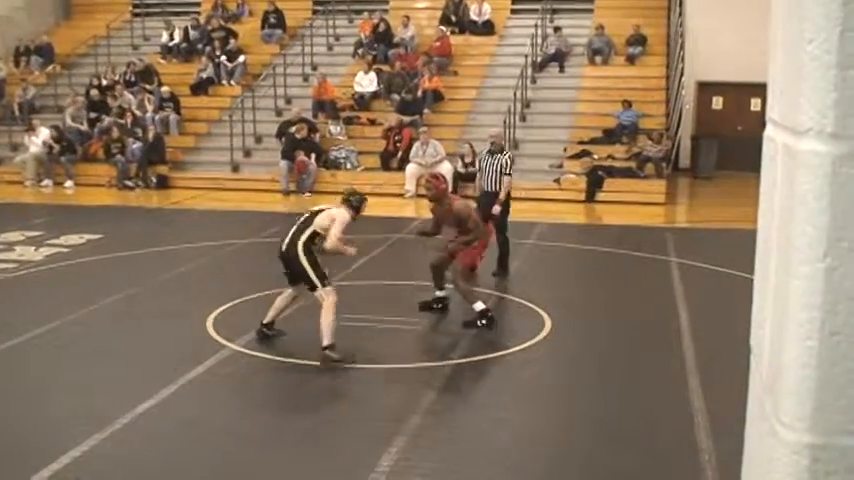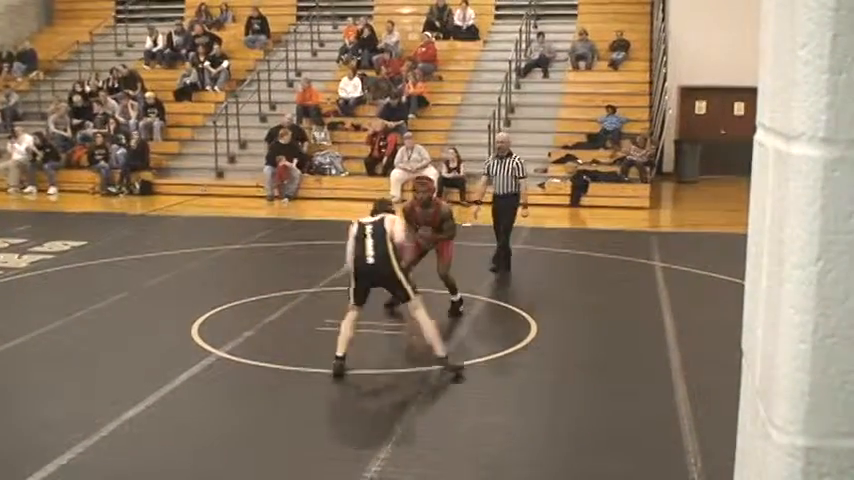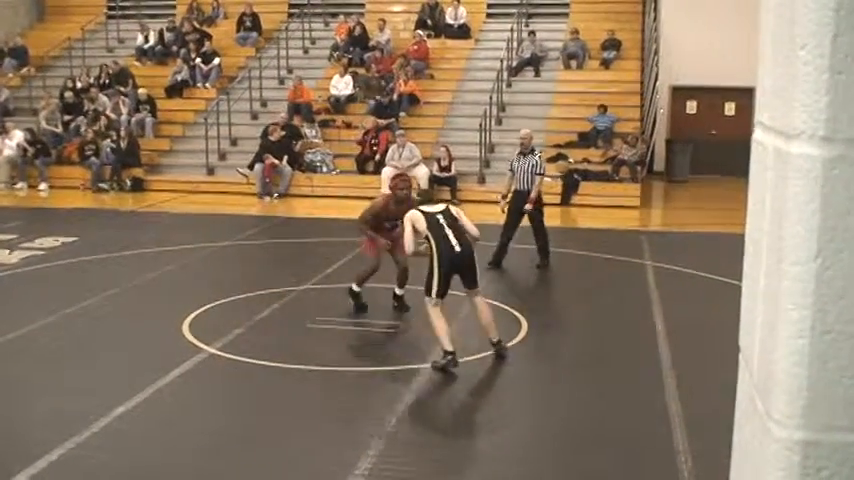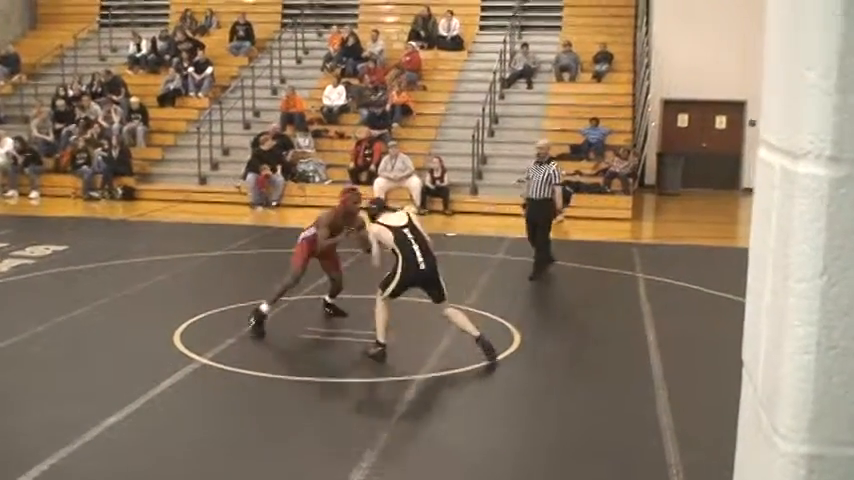
dt=0.5s
person 1, frame 1
left shoulder: (324, 209)
right shoulder: (344, 215)
right elbow: (329, 246)
right wrist: (346, 251)
left hip: (287, 250)
right hip: (299, 252)
left knee: (293, 289)
right knee: (330, 300)
left ankle: (265, 327)
right ankle: (328, 350)
person 1, frame 2
left shoulder: (356, 225)
right shoulder: (393, 219)
left elbow: (350, 263)
right elbow: (399, 240)
left hip: (361, 268)
right hip: (386, 265)
left knee: (352, 313)
right knee: (418, 310)
left ankle: (339, 360)
right ankle: (443, 360)
person 1, frame 3
left shoulder: (411, 215)
right shoulder: (452, 209)
left elbow: (409, 250)
right elbow: (475, 234)
left hip: (442, 257)
right hip: (465, 253)
left knee: (433, 307)
right knee: (475, 296)
left ankle: (449, 354)
right ankle: (497, 344)
person 1, frame 4
left shoulder: (374, 228)
right shoulder: (409, 215)
left elbow: (376, 263)
right elbow: (429, 244)
left hip: (407, 269)
right hip: (429, 267)
left knee: (381, 299)
right knee: (446, 308)
left ankle: (379, 346)
right ankle: (480, 339)
person 2, frame 1
left shoulder: (459, 207)
right shoulder: (436, 207)
left elbow: (480, 231)
right elbow: (436, 230)
left wrist: (458, 244)
right wrist: (425, 231)
left hip: (476, 238)
right hip: (463, 237)
left knee: (457, 278)
right knee: (436, 264)
left ankle: (484, 316)
right ankle: (440, 300)
person 2, frame 2
left shoulder: (443, 209)
right shoulder: (408, 208)
left elbow: (451, 233)
left wrist: (433, 236)
right wrist: (418, 236)
left hip: (442, 238)
right hip: (423, 237)
left knee: (443, 273)
right knee: (405, 267)
left ankle: (457, 301)
right ankle: (397, 297)
person 2, frame 3
left shoulder: (411, 202)
right shoulder: (380, 204)
right elbow: (361, 222)
right wrist: (377, 239)
left hip: (394, 234)
right hip: (375, 233)
left knee: (403, 266)
right knee: (374, 266)
left ankle: (398, 297)
right ankle: (355, 290)
person 2, frame 4
left shoulder: (357, 220)
right shoulder: (329, 217)
left elbow: (367, 246)
right elbow: (321, 246)
right wrist: (340, 238)
left hip: (328, 245)
right hip: (309, 243)
left knee: (338, 283)
right knee: (293, 280)
left ankle: (328, 304)
right ankle: (259, 315)
person 3, frame 1
left shoulder: (506, 158)
right shoulder: (483, 155)
left elbow: (506, 183)
left wrist: (499, 204)
right wrist: (479, 198)
left hip: (499, 199)
right hip: (484, 197)
left knee: (500, 234)
left ankle: (502, 268)
person 3, frame 2
left shoulder: (516, 161)
right shoulder: (491, 161)
left elbow: (522, 184)
right elbow: (484, 182)
left wrist: (524, 205)
right wrist: (477, 203)
left hip: (510, 199)
right hip: (497, 199)
left knee: (504, 232)
right knee: (499, 233)
left ankle: (499, 263)
right ankle: (503, 263)
person 3, frame 3
left shoulder: (537, 158)
right shoulder: (516, 157)
left elbow: (538, 182)
right elbow: (510, 178)
left wrist: (531, 202)
right wrist: (504, 198)
left hip: (532, 196)
right hip: (517, 195)
left knee: (538, 229)
right knee: (508, 227)
left ankle: (544, 258)
right ankle: (498, 259)
person 3, frame 4
left shoulder: (553, 168)
right shoulder: (532, 165)
left elbow: (558, 191)
left wrist: (559, 211)
right wrist: (525, 205)
left hip: (545, 205)
right hip: (531, 204)
left knee: (542, 238)
right knee: (532, 236)
left ankle: (538, 269)
right ankle: (547, 259)
